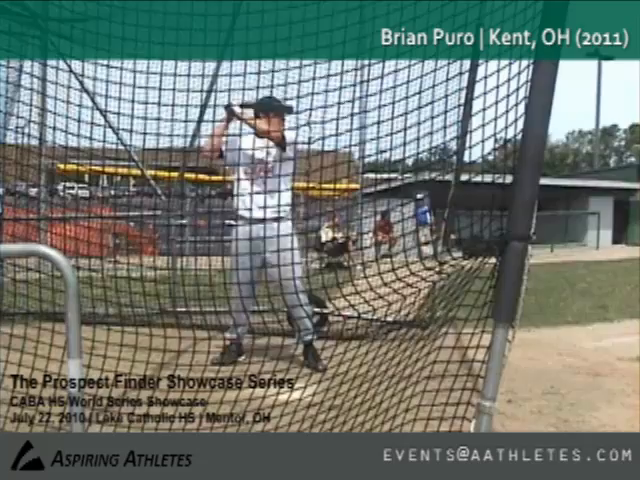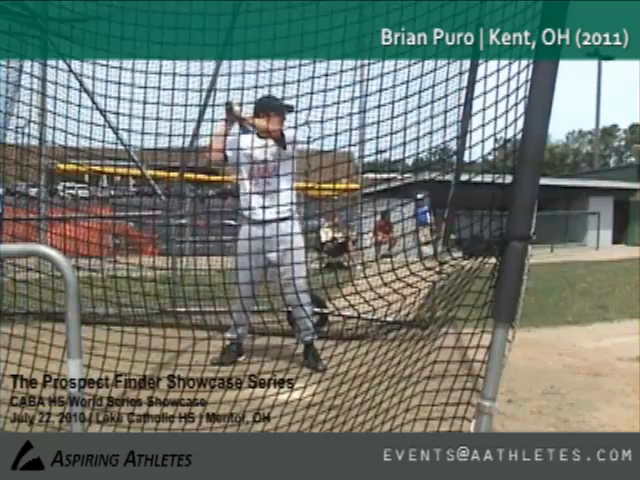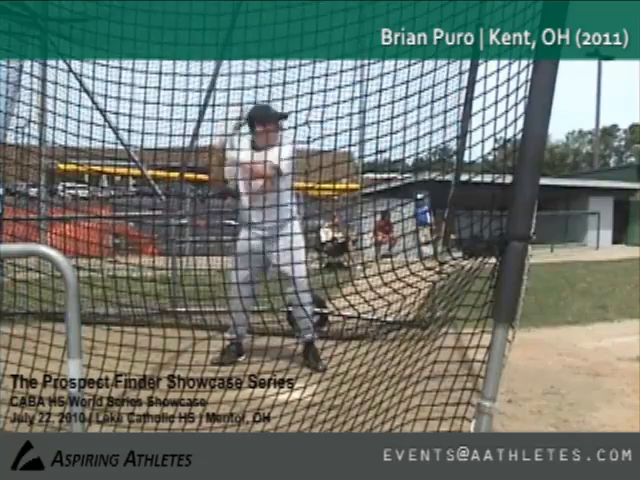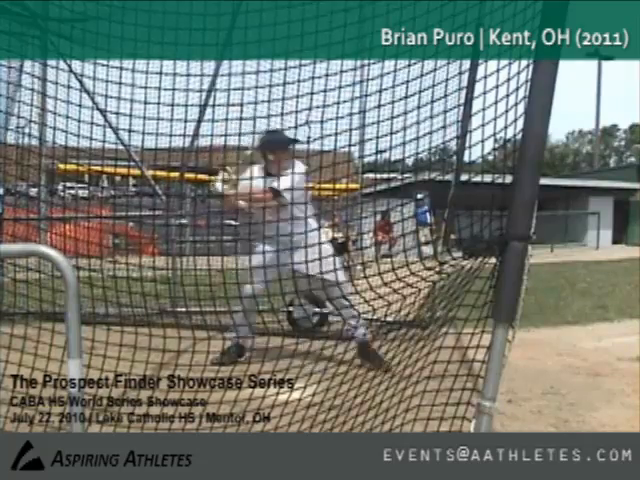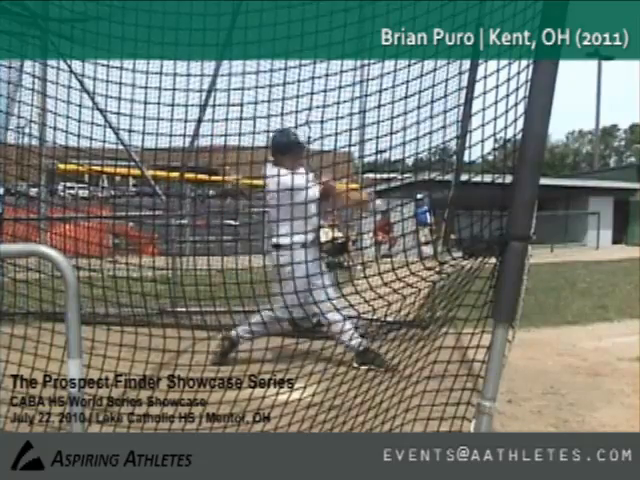
dt=0.3s
person 1, frame 1
left shoulder: (287, 142)
right shoulder: (241, 143)
left elbow: (274, 134)
right elbow: (212, 149)
left wrist: (243, 116)
right wrist: (227, 120)
left hip: (279, 225)
right hip: (246, 226)
left knee: (293, 285)
right knee: (242, 287)
left ankle: (308, 344)
right ankle: (235, 342)
person 1, frame 2
left shoulder: (288, 139)
right shoulder: (242, 142)
left elbow: (272, 131)
right elbow: (215, 155)
left wrist: (242, 117)
right wrist: (228, 122)
left hip: (284, 225)
right hip: (251, 227)
left knee: (296, 285)
right knee: (244, 287)
left ankle: (308, 345)
right ankle: (235, 342)
person 1, frame 3
left shoulder: (285, 149)
right shoulder: (237, 150)
left elbow: (267, 173)
left wrist: (240, 166)
right wrist: (226, 165)
left hip: (285, 228)
right hip: (251, 231)
left knee: (298, 284)
right knee: (240, 285)
left ankle: (309, 345)
right ankle: (235, 342)
person 1, frame 4
left shoulder: (297, 170)
right shoulder: (253, 174)
left elbow: (270, 198)
right elbow: (242, 204)
left wrist: (237, 194)
left hip: (308, 239)
right hip: (272, 244)
left knee: (338, 286)
right knee: (250, 292)
left ankle: (362, 343)
right ankle: (239, 343)
person 1, frame 5
left shoulder: (270, 171)
right shoulder: (298, 176)
right elbow: (327, 192)
left hip: (306, 247)
right hip: (292, 251)
left knee: (324, 300)
right knee: (287, 310)
left ankle: (360, 348)
right ankle: (233, 337)
